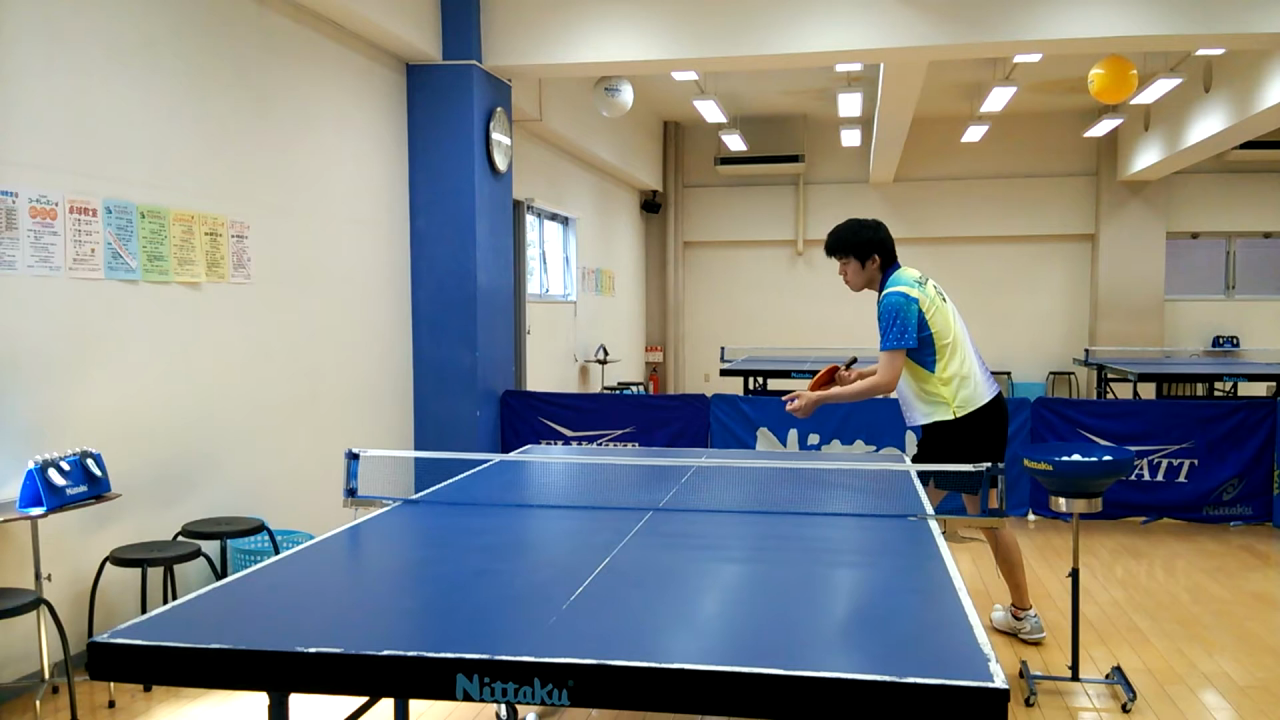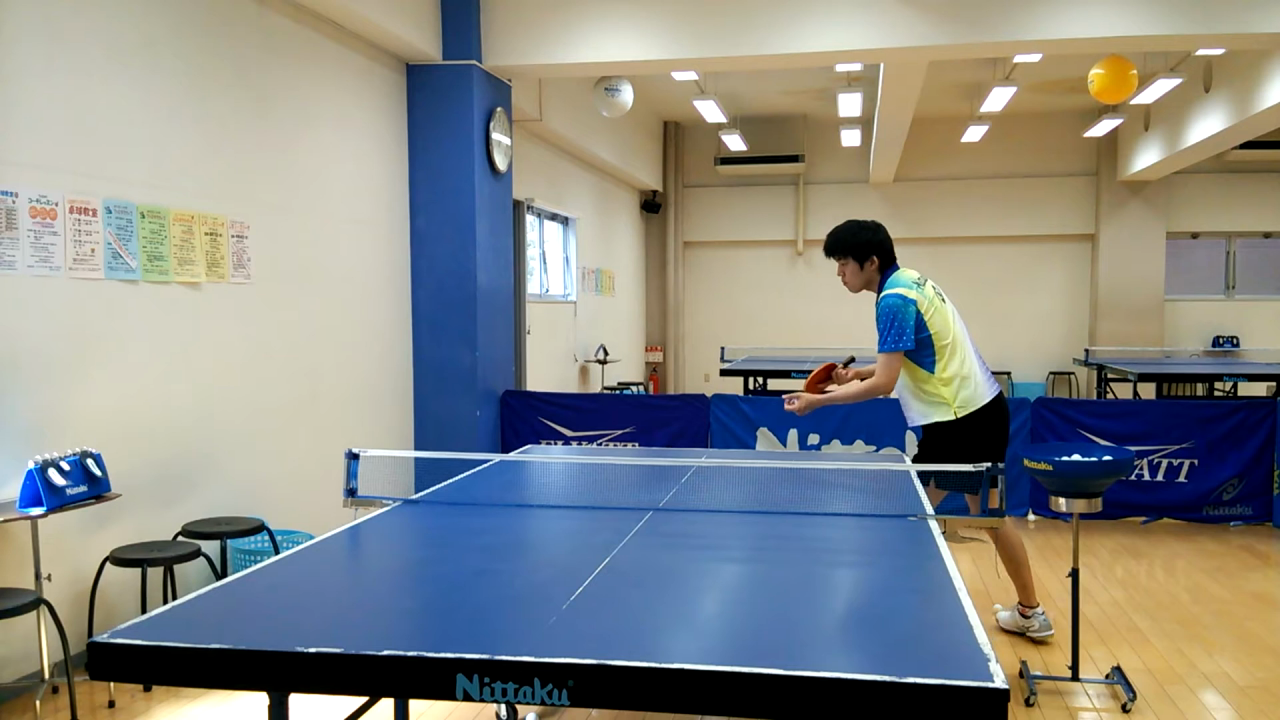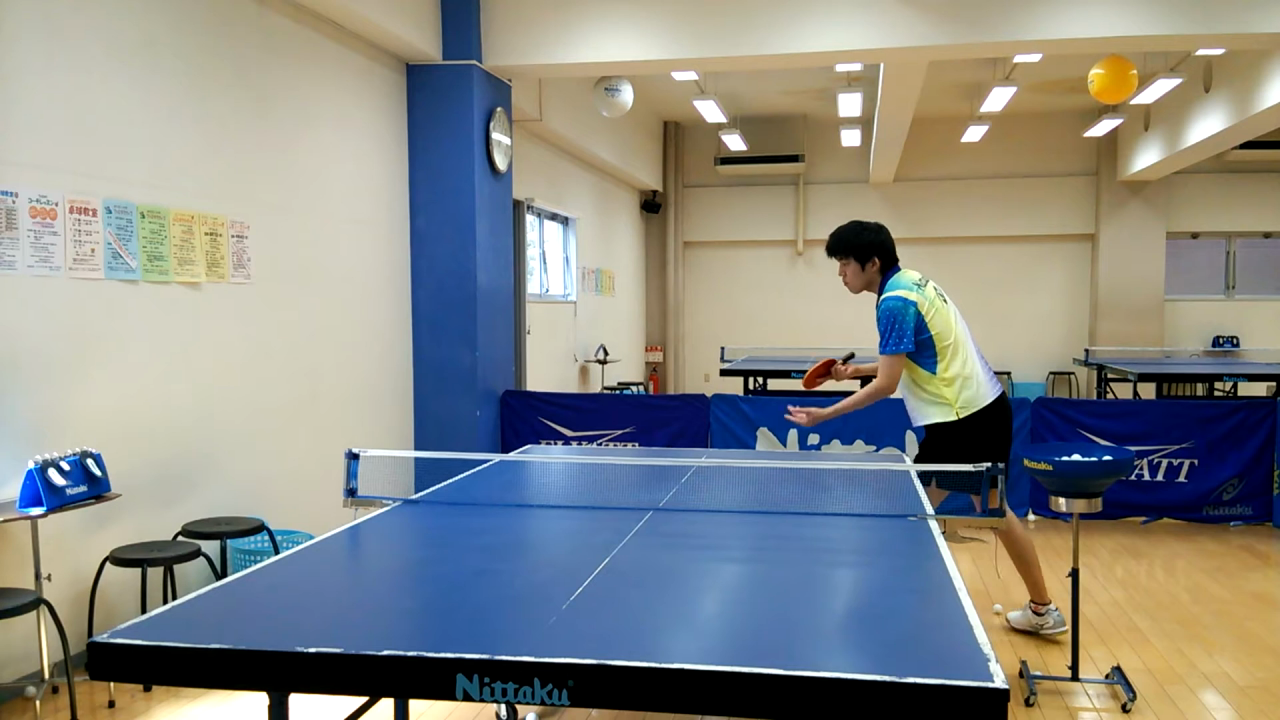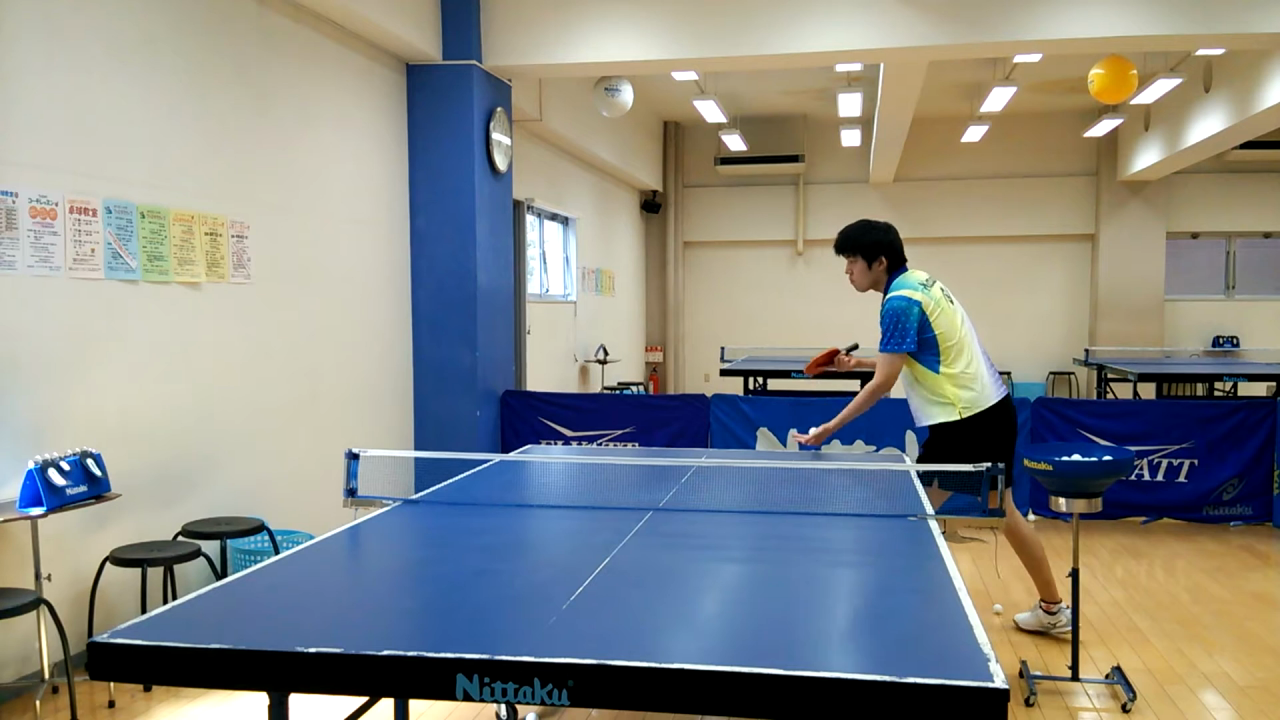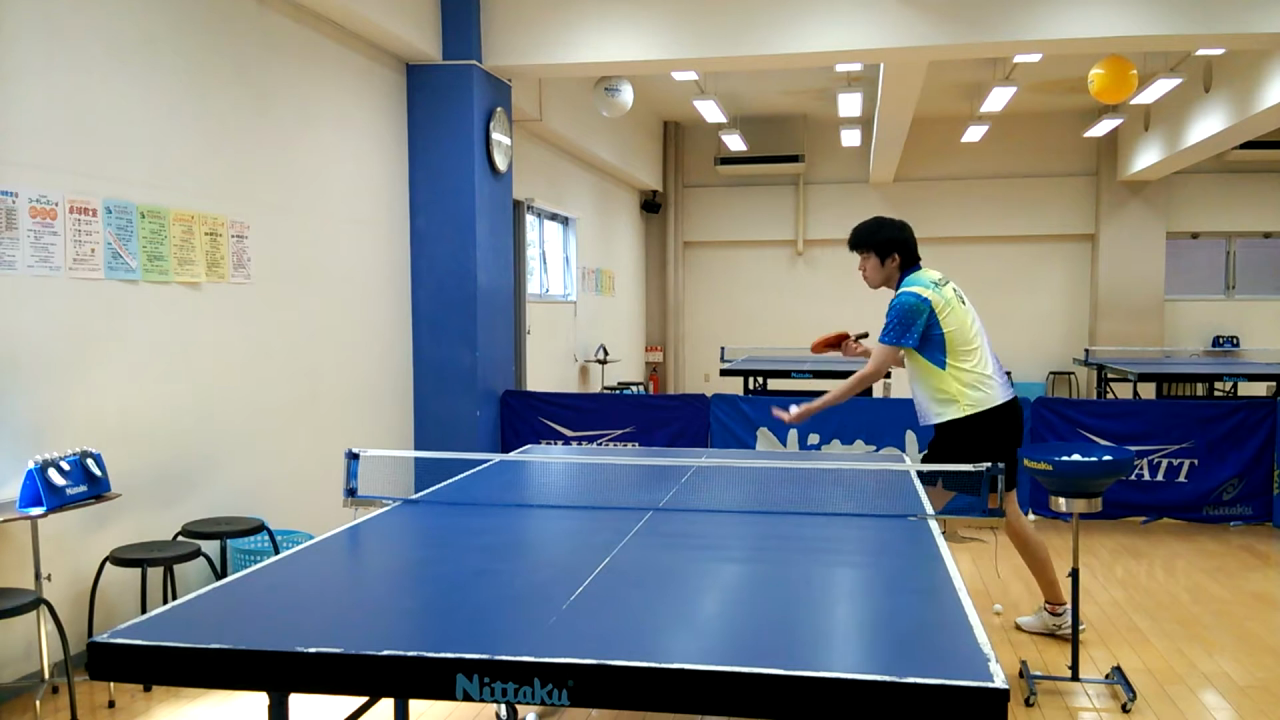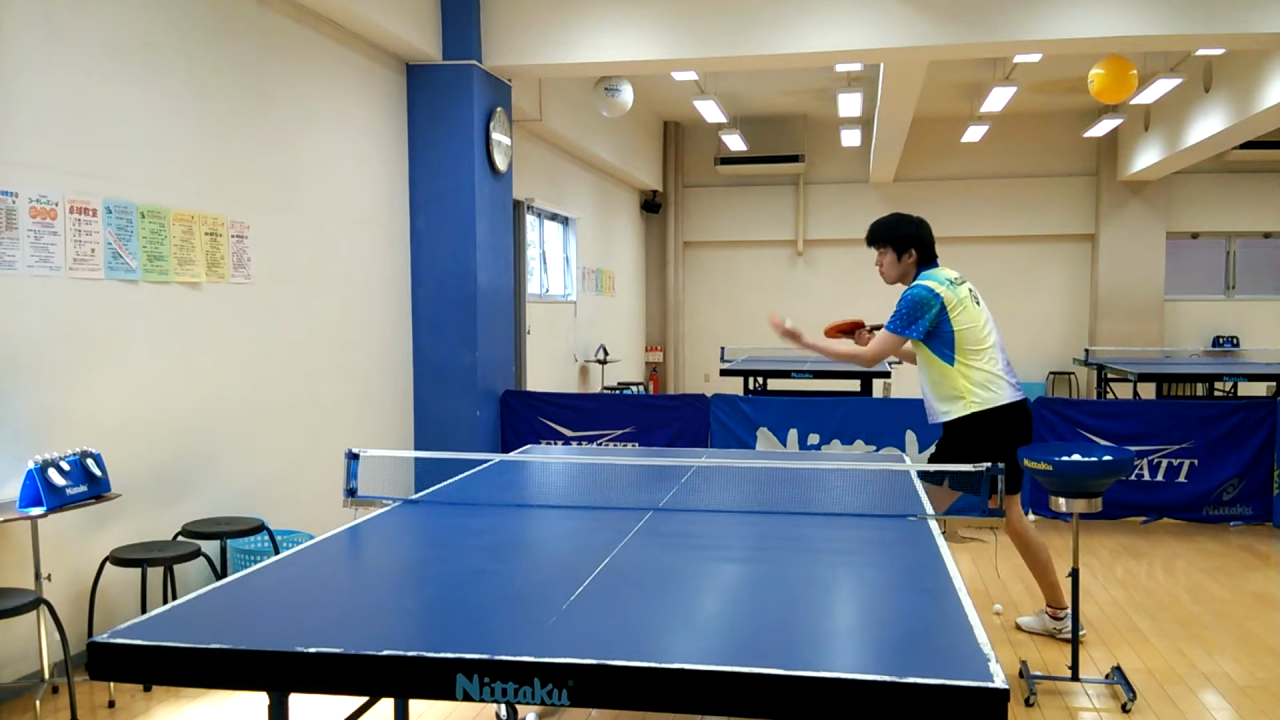
dt=0.1s
person 1, frame 1
left shoulder: (896, 299)
right shoulder: (912, 280)
left elbow: (887, 382)
left wrist: (821, 398)
right wrist: (859, 374)
left hip: (959, 421)
right hip: (984, 409)
right knee: (986, 512)
right ankle: (1023, 614)
person 1, frame 2
left shoulder: (894, 300)
right shoulder: (911, 282)
left elbow: (885, 384)
left wrist: (820, 400)
right wrist: (856, 373)
left hip: (960, 421)
right hip: (985, 409)
right knee: (990, 511)
right ankle: (1030, 612)
person 1, frame 3
left shoulder: (895, 303)
right shoulder: (913, 283)
left elbow: (885, 385)
left wrist: (825, 414)
right wrist: (858, 369)
left hip: (963, 422)
right hip: (989, 409)
right knee: (995, 511)
right ankle: (1042, 609)
person 1, frame 4
left shoulder: (900, 302)
right shoulder: (921, 283)
left elbow: (884, 383)
left wrist: (831, 427)
right wrist: (862, 361)
left hip: (966, 422)
right hip: (994, 410)
right knee: (1002, 510)
right ankle: (1053, 608)
person 1, frame 5
left shoulder: (910, 298)
right shoulder: (934, 284)
left elbow: (872, 374)
left wrist: (811, 408)
right wrist: (869, 350)
left hip: (972, 421)
right hip: (1000, 411)
right knee: (1008, 512)
right ankle: (1059, 611)
person 1, frame 6
left shoulder: (924, 293)
right shoulder: (949, 282)
left elbow: (871, 357)
left wrist: (805, 341)
right wrist: (883, 344)
left hip: (980, 420)
right hip: (1009, 412)
right knee: (1010, 514)
right ankle: (1059, 614)
